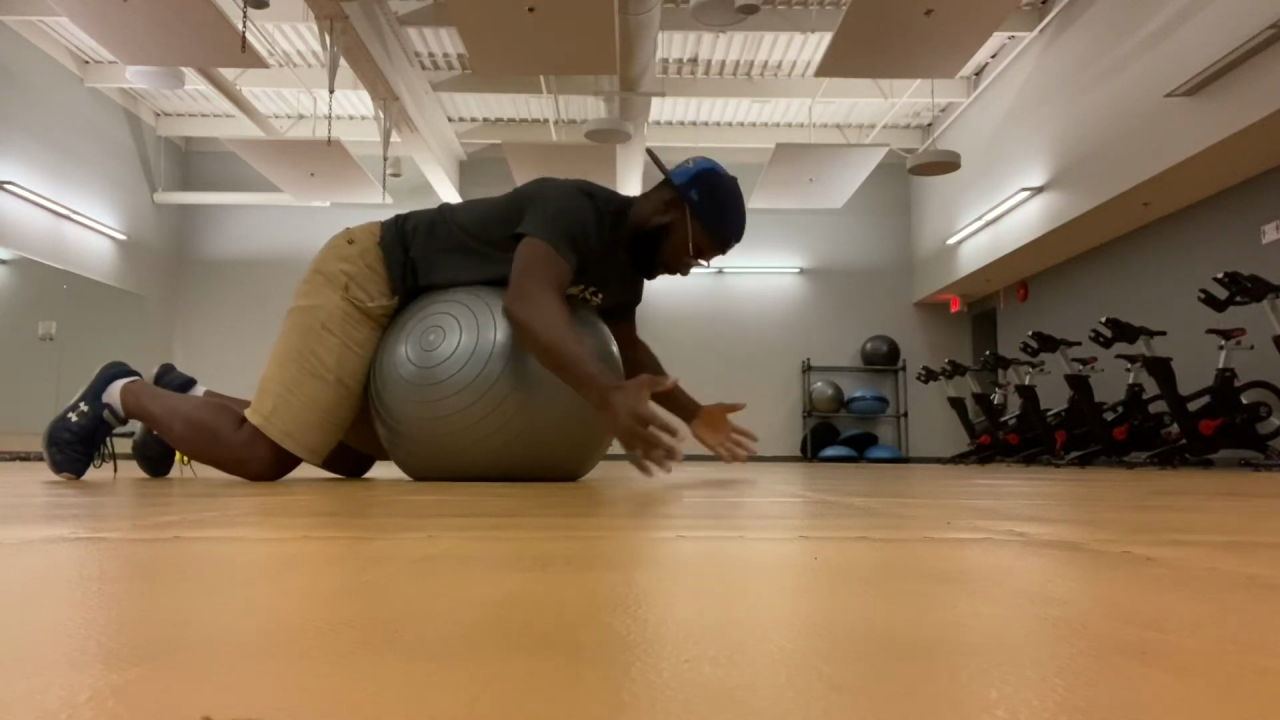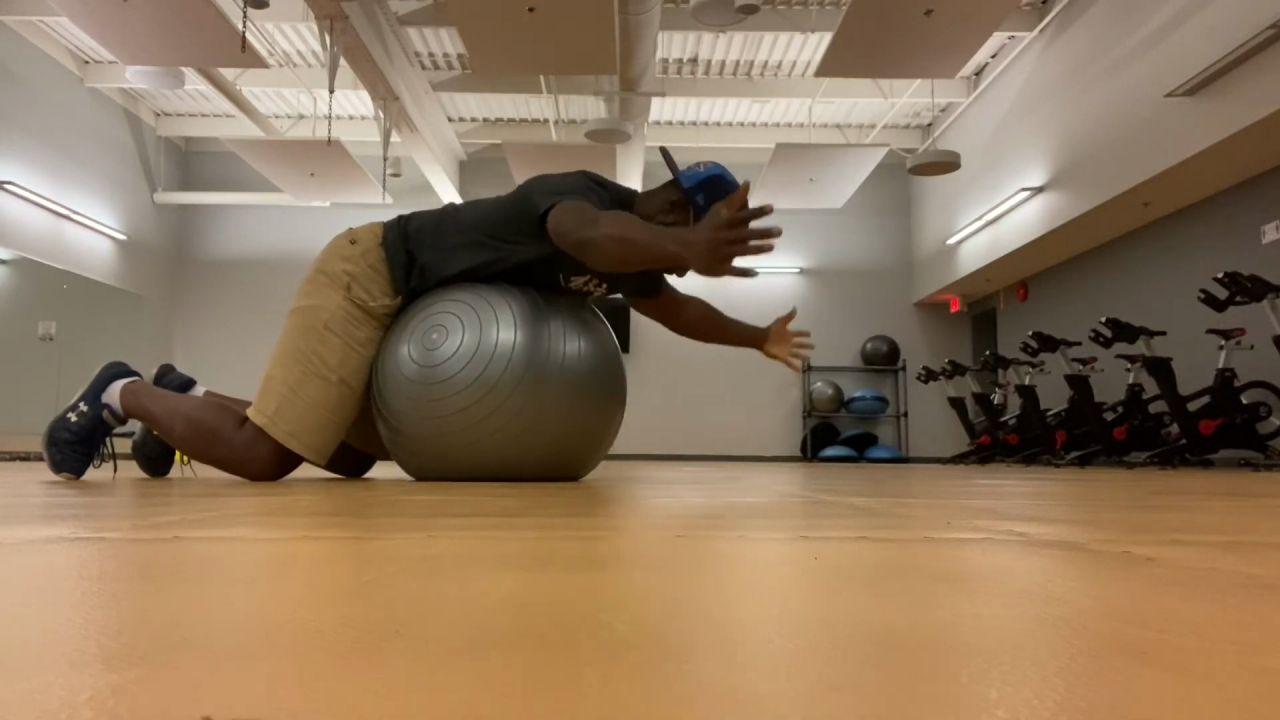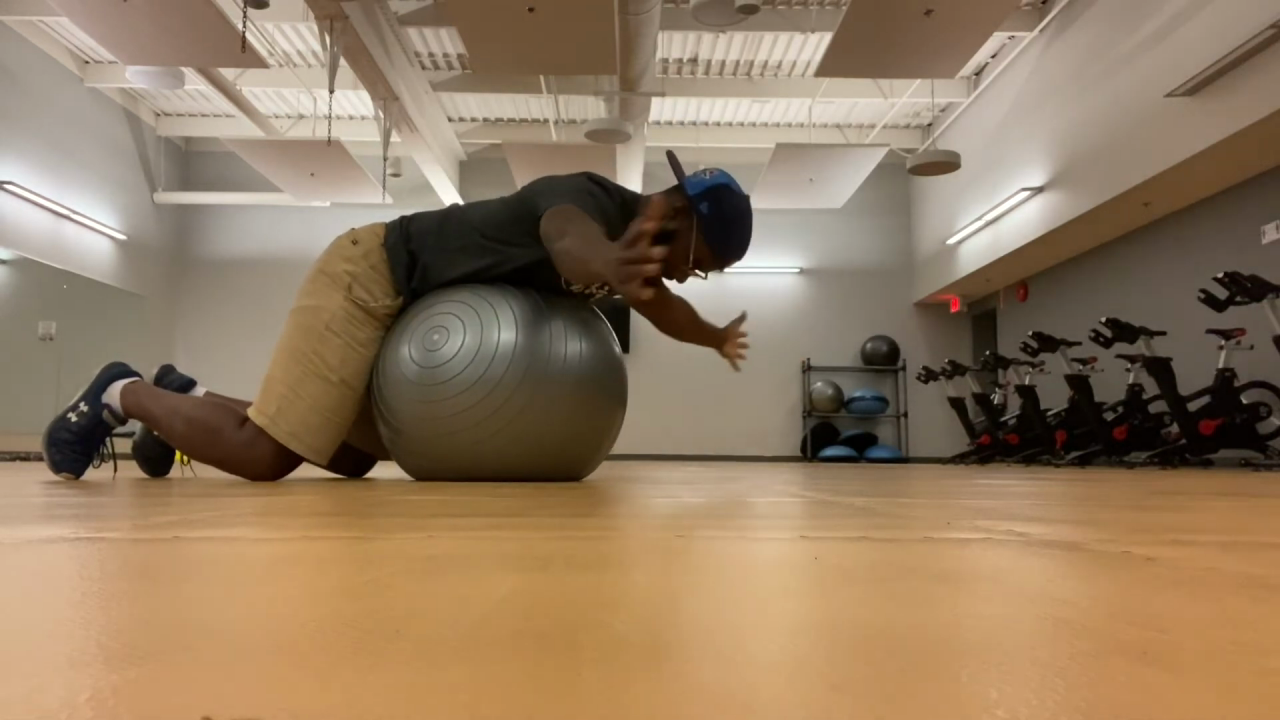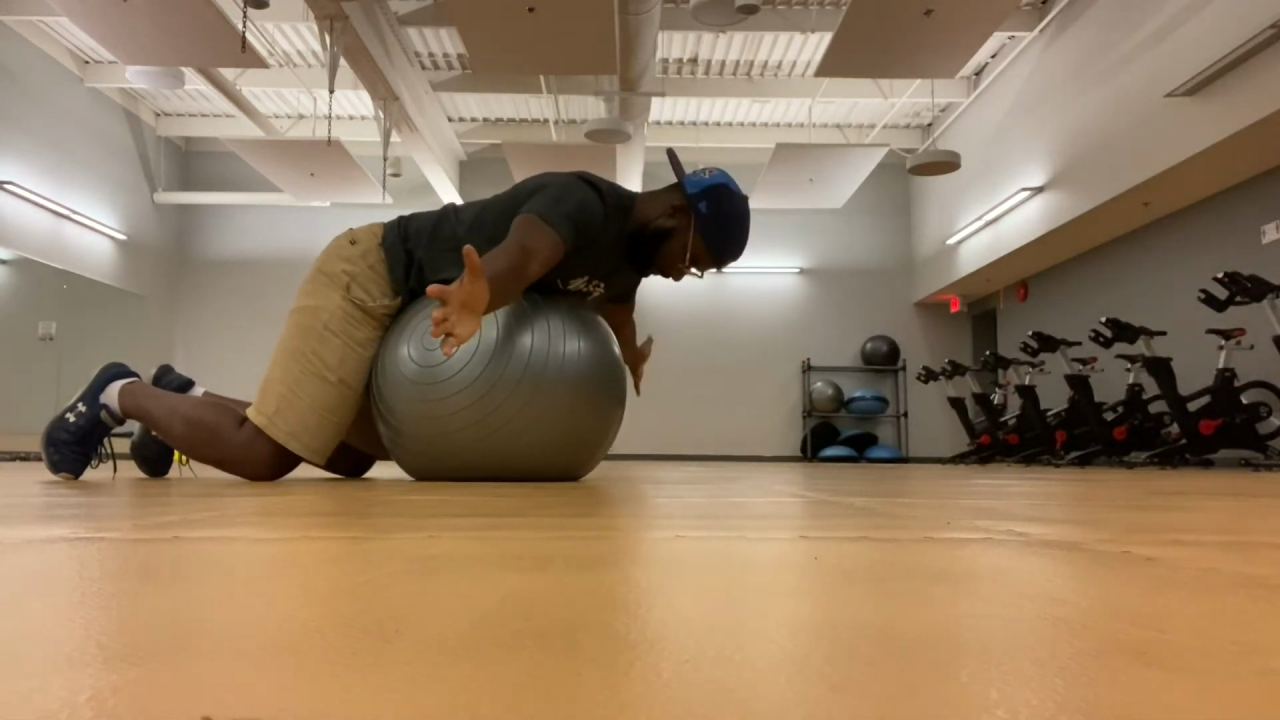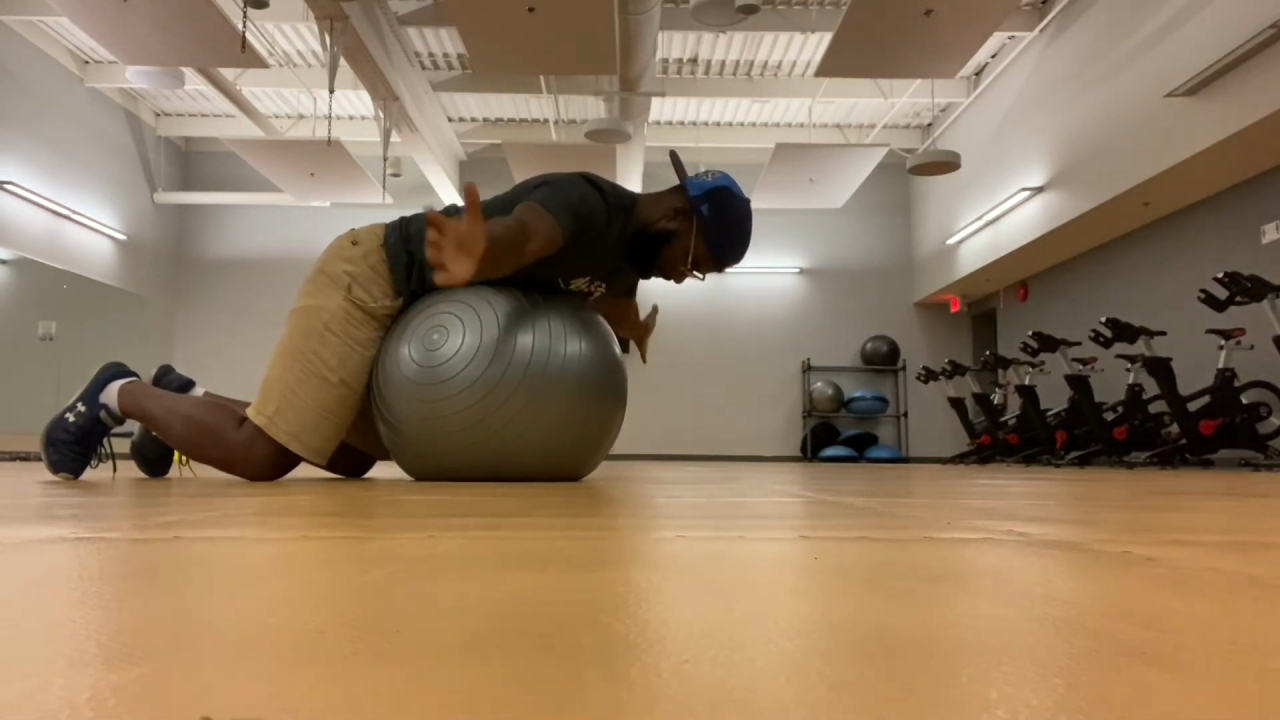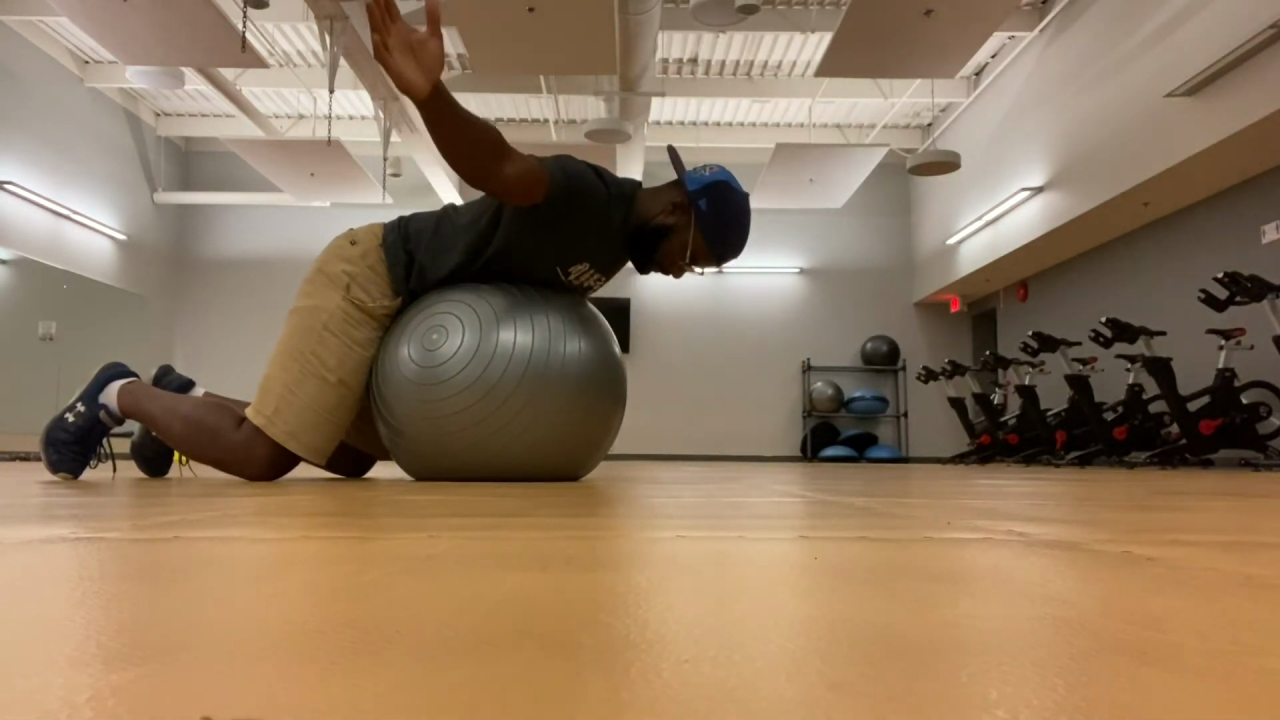
dt=0.5s
person 1, frame 1
left shoulder: (623, 269)
right shoulder: (575, 209)
left elbow: (627, 348)
right elbow: (529, 306)
left wrist: (695, 412)
right wrist: (609, 397)
left hip: (413, 315)
right hip: (368, 276)
left knee: (349, 457)
right knee: (260, 454)
left ankle: (188, 394)
right ankle: (124, 394)
person 1, frame 2
left shoulder: (630, 238)
right shoulder: (582, 195)
left elbow: (673, 307)
right elbow: (592, 240)
left wrist: (757, 338)
right wrist: (690, 250)
left hip: (412, 310)
right hip: (371, 277)
left knee: (349, 457)
right knee: (262, 455)
left ankle: (187, 395)
right ankle: (125, 394)
person 1, frame 3
left shoulder: (633, 236)
right shoulder: (590, 202)
left elbow: (655, 302)
right elbow: (566, 246)
left wrist: (713, 337)
right wrist: (606, 261)
left hip: (409, 310)
right hip: (371, 278)
left knee: (348, 456)
right knee: (262, 454)
left ankle: (188, 395)
right ankle: (125, 394)
person 1, frame 4
left shoulder: (628, 254)
right shoulder: (583, 204)
left elbow: (615, 314)
right elbow: (516, 256)
left wrist: (631, 360)
right wrist: (480, 298)
left hip: (407, 303)
right hip: (370, 277)
left knee: (349, 457)
right knee: (260, 454)
left ankle: (183, 396)
right ankle: (123, 395)
person 1, frame 5
left shoulder: (628, 253)
right shoulder: (587, 205)
left elbow: (615, 302)
right elbow: (520, 232)
left wrist: (638, 333)
right wrist: (477, 252)
left hip: (409, 307)
right hip: (371, 277)
left knee: (350, 456)
right knee: (260, 455)
left ankle: (182, 394)
right ankle: (122, 394)
person 1, frame 6
left shoulder: (623, 236)
right shoulder: (585, 195)
right elbow: (495, 164)
right wrist: (429, 93)
left hip: (409, 309)
right hip: (369, 279)
left knee: (348, 457)
right knee: (261, 455)
left ankle: (184, 397)
right ankle: (124, 396)
